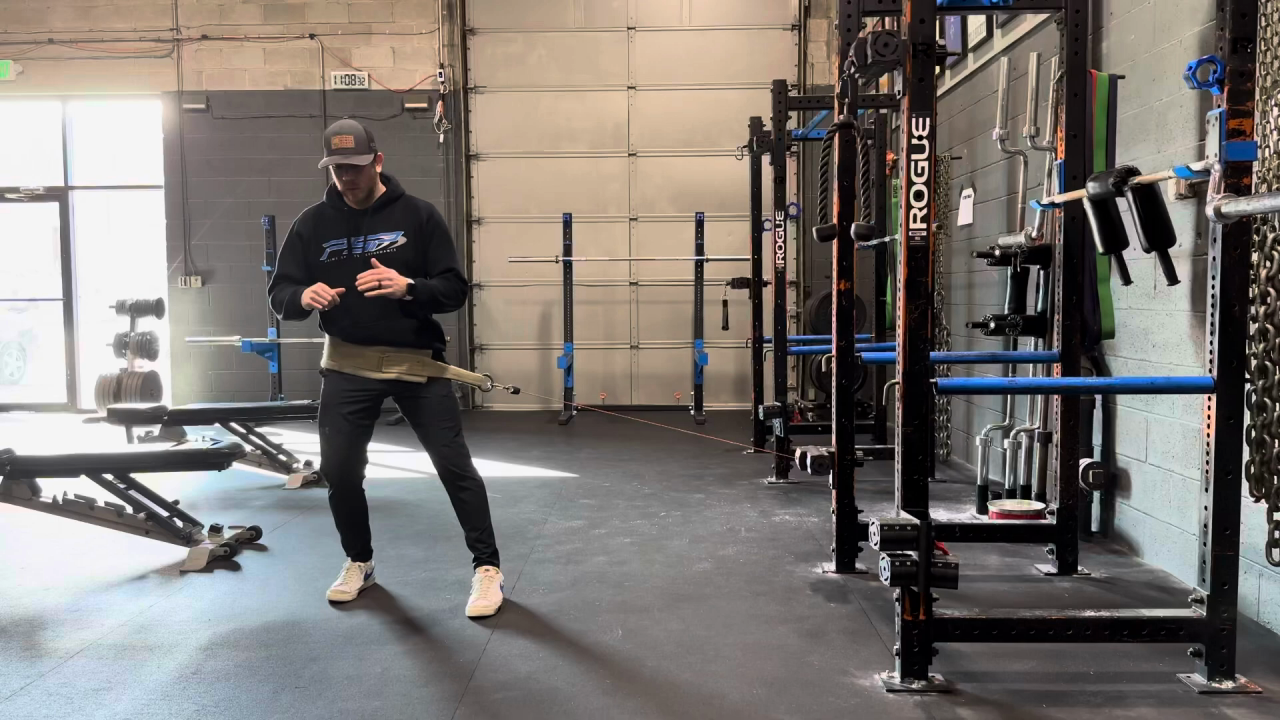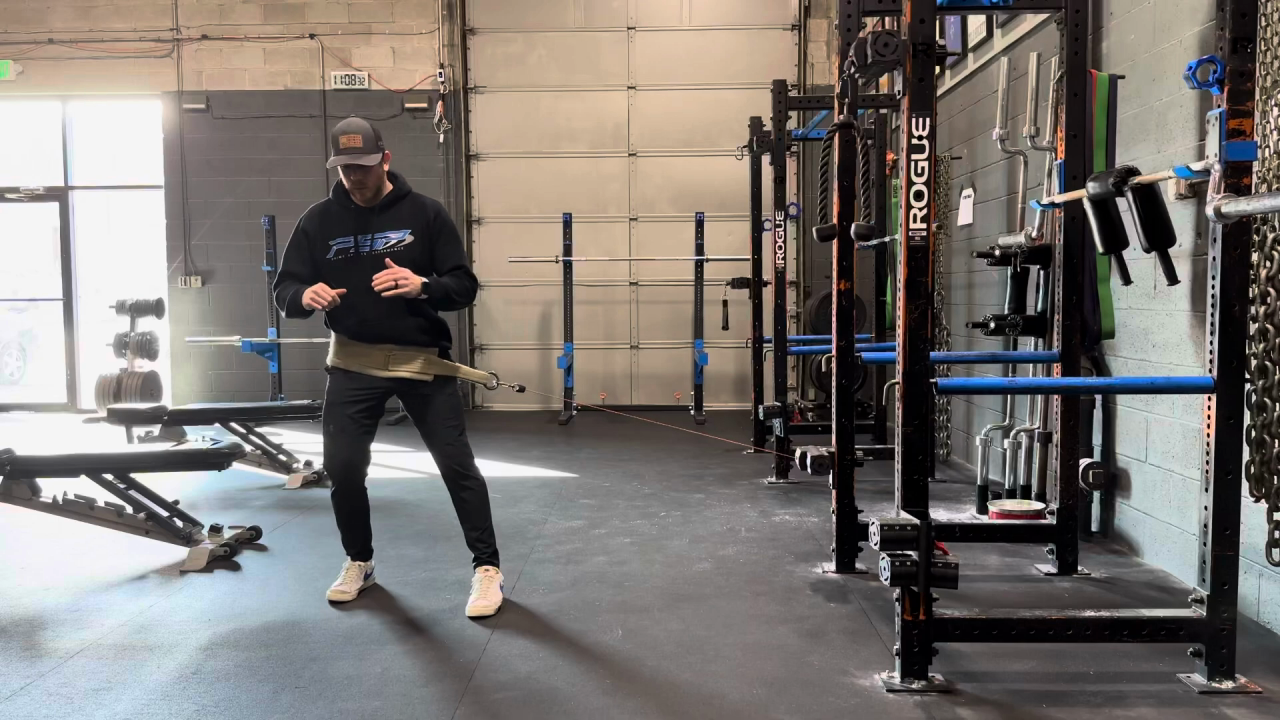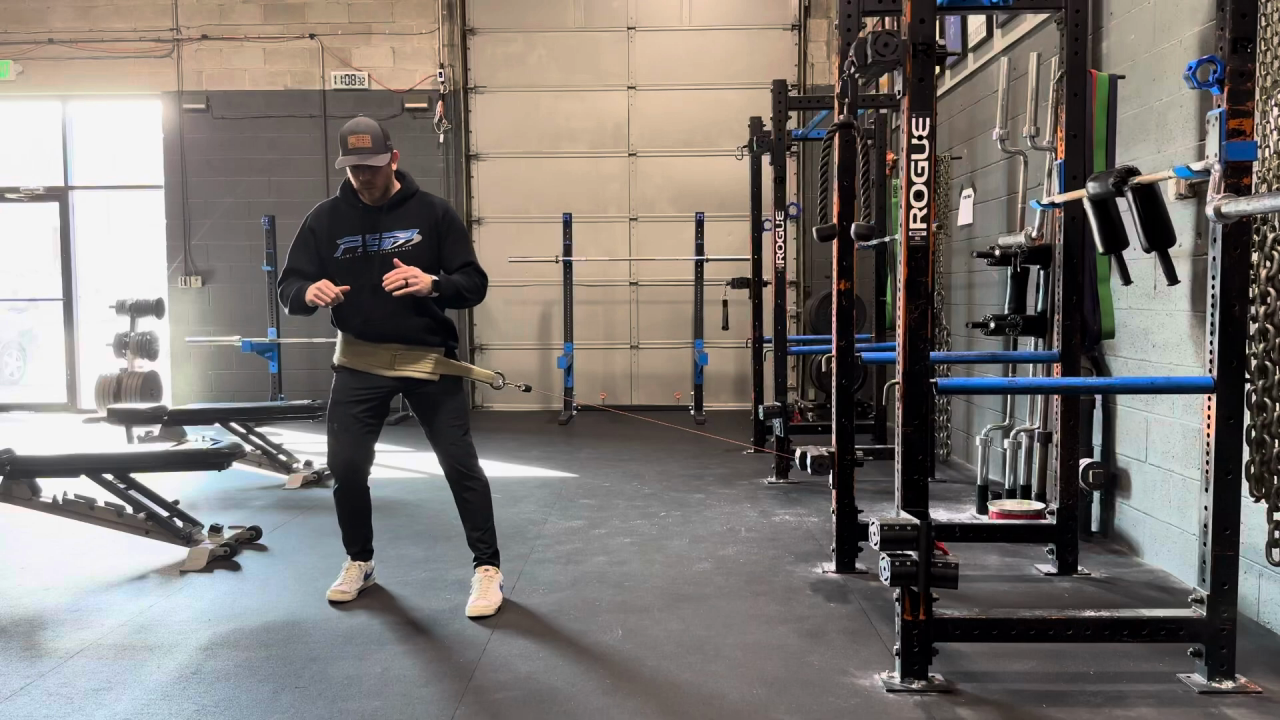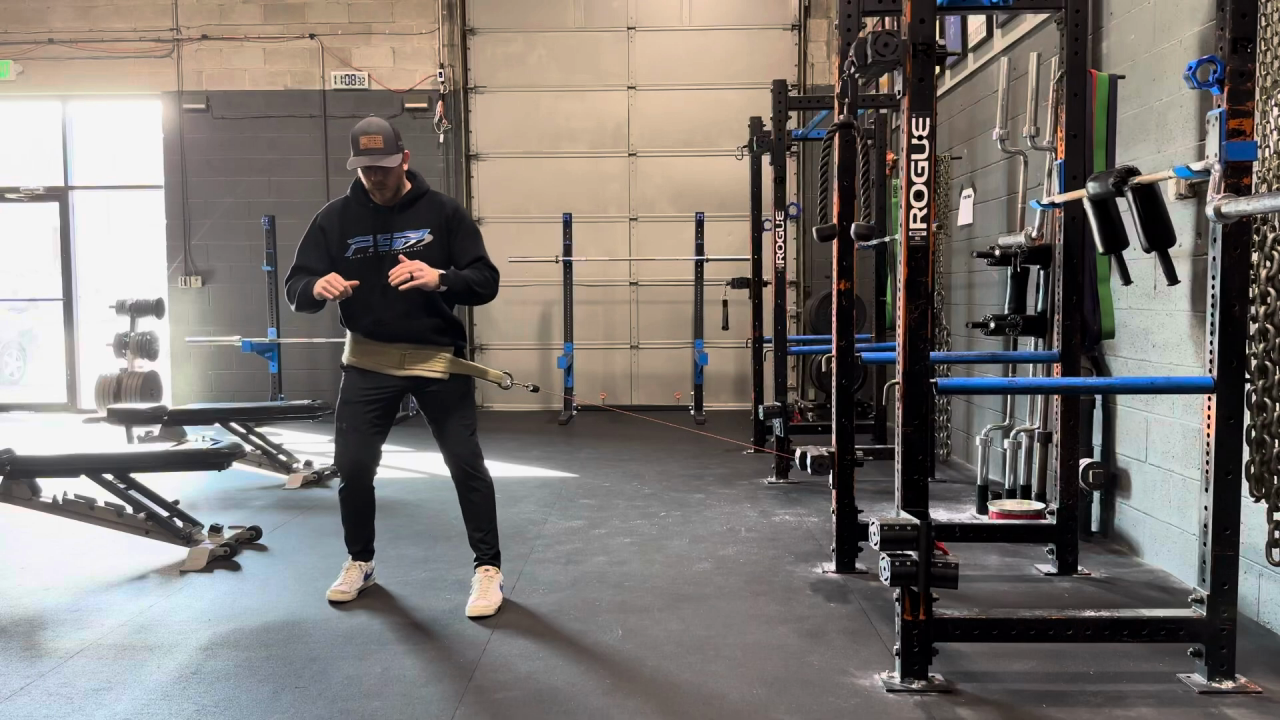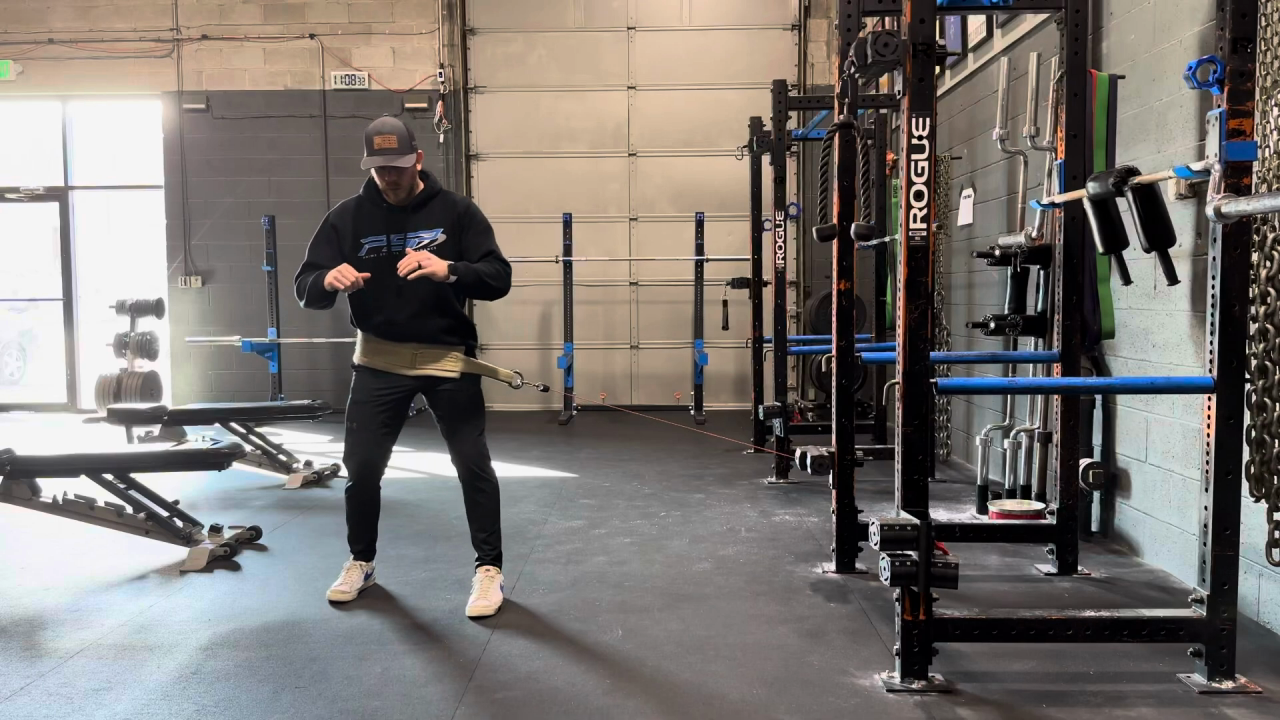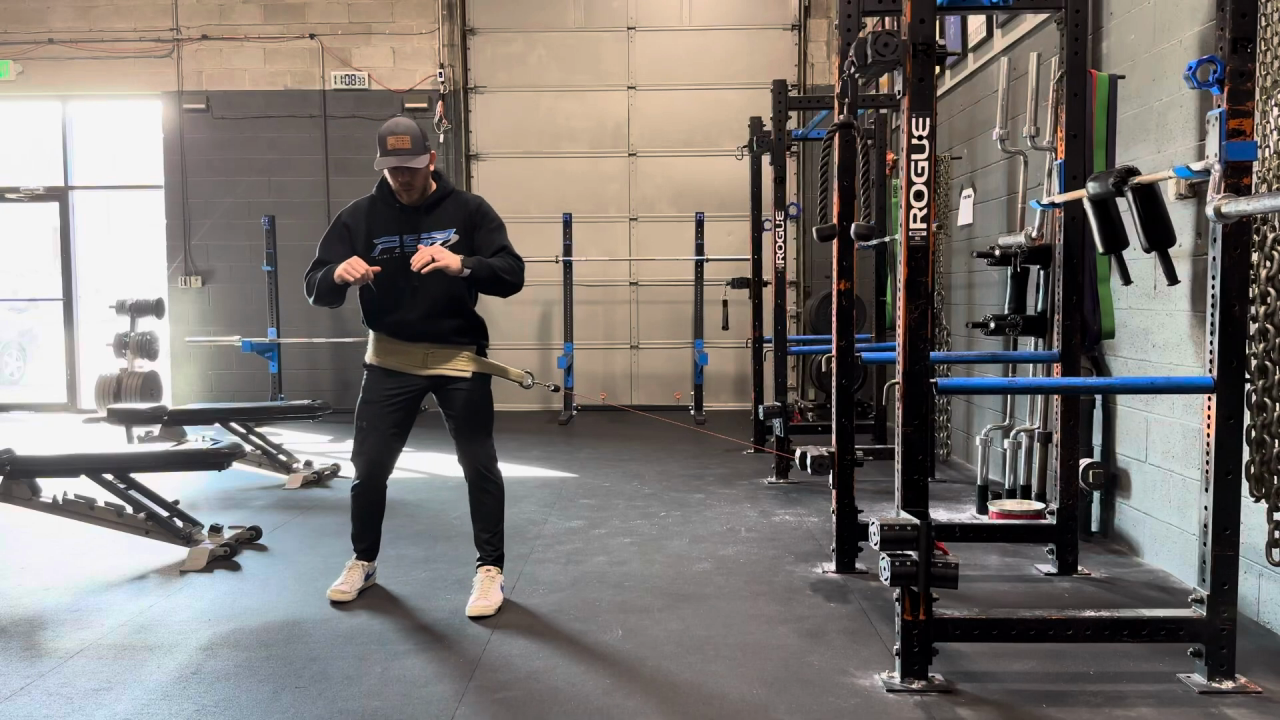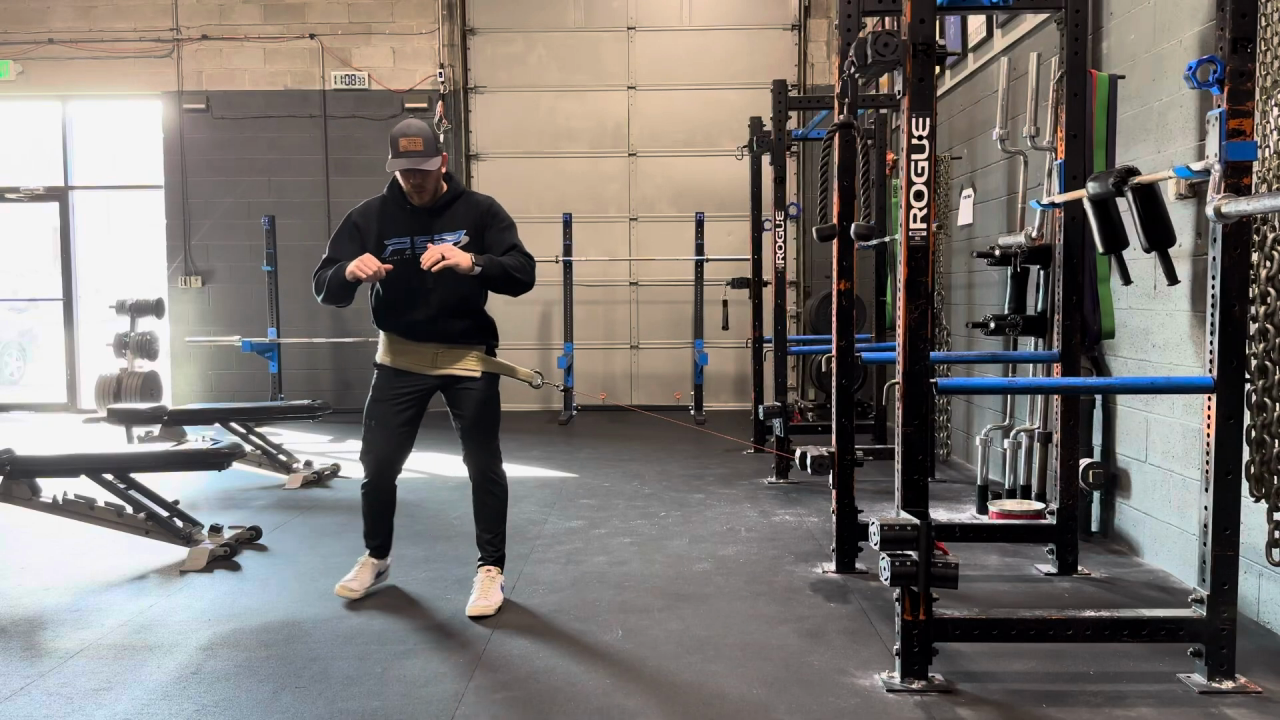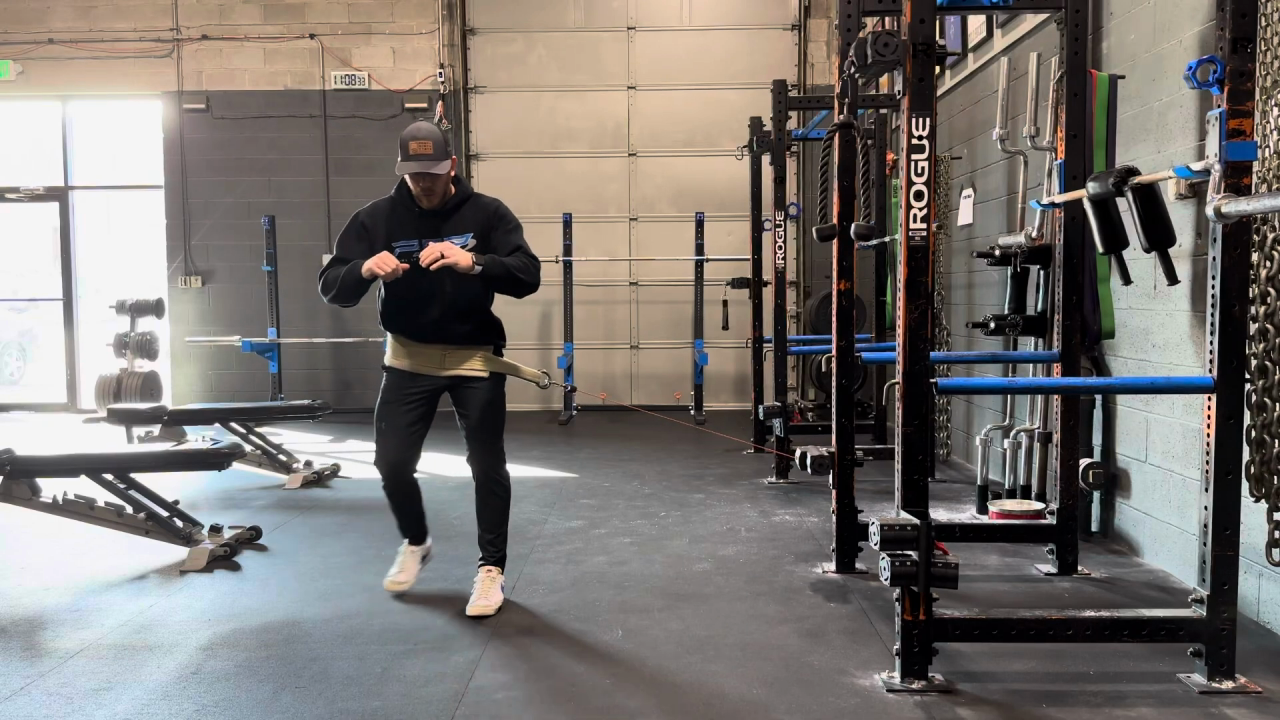
dt=0.1s
person 1, frame 1
left shoulder: (418, 216)
right shoulder: (312, 224)
left elbow: (455, 290)
right elbow: (279, 294)
left wrist: (407, 288)
right wrist: (303, 297)
left hip: (416, 360)
right hip: (348, 364)
left knee: (454, 465)
right knee: (338, 470)
left ankle: (487, 568)
right ankle: (359, 562)
person 1, frame 2
left shoulder: (425, 213)
right shoulder: (318, 221)
left elbow: (464, 287)
right elbow: (283, 290)
left wrist: (421, 287)
right wrist: (305, 296)
left hip: (422, 359)
right hip: (353, 361)
left knee: (457, 464)
right knee: (342, 469)
left ankle: (487, 568)
right ankle: (359, 562)
person 1, frame 3
left shoulder: (433, 213)
right shoulder: (325, 219)
left elbow: (474, 286)
right elbow: (288, 289)
left wrist: (432, 285)
right wrist: (309, 292)
right hip: (360, 361)
left knee: (460, 463)
right knee: (345, 467)
left ankle: (487, 569)
right ankle: (359, 562)
person 1, frame 4
left shoulder: (443, 212)
right shoulder: (335, 218)
left elbow: (486, 282)
right elbow: (295, 287)
left wrist: (439, 278)
right wrist: (317, 287)
left hip: (437, 357)
right hip: (369, 361)
left knee: (466, 464)
right knee: (352, 467)
left ankle: (488, 569)
right ankle: (360, 562)
person 1, frame 5
left shoulder: (456, 211)
right shoulder: (348, 217)
left elbow: (499, 279)
right elbow: (306, 291)
left wrist: (448, 270)
right wrist: (327, 279)
right hip: (380, 360)
left knee: (473, 463)
right knee: (361, 467)
left ankle: (489, 571)
right ankle: (361, 562)
person 1, frame 6
left shoulder: (468, 210)
right shoulder: (360, 217)
left elbow: (512, 275)
right elbow: (316, 289)
left wrist: (460, 264)
right wrist: (338, 274)
left hip: (459, 355)
right hip: (391, 359)
left knee: (480, 465)
right knee: (369, 466)
left ankle: (489, 570)
right ankle: (363, 562)
person 1, frame 7
left shoulder: (480, 211)
right shoulder: (370, 217)
left elbow: (522, 275)
right elbow: (324, 288)
left wrist: (471, 262)
right wrist: (350, 271)
left hip: (468, 355)
right hip: (401, 356)
left knee: (484, 464)
right knee: (378, 463)
left ankle: (490, 570)
right ankle: (376, 556)
person 1, frame 8
left shoulder: (487, 213)
right shoulder: (377, 218)
left elbow: (527, 276)
right elbow: (331, 287)
left wrist: (472, 262)
right wrist: (364, 269)
left hip: (475, 356)
right hip: (410, 357)
left knee: (488, 465)
right knee: (393, 463)
left ankle: (491, 570)
right ankle: (415, 543)
